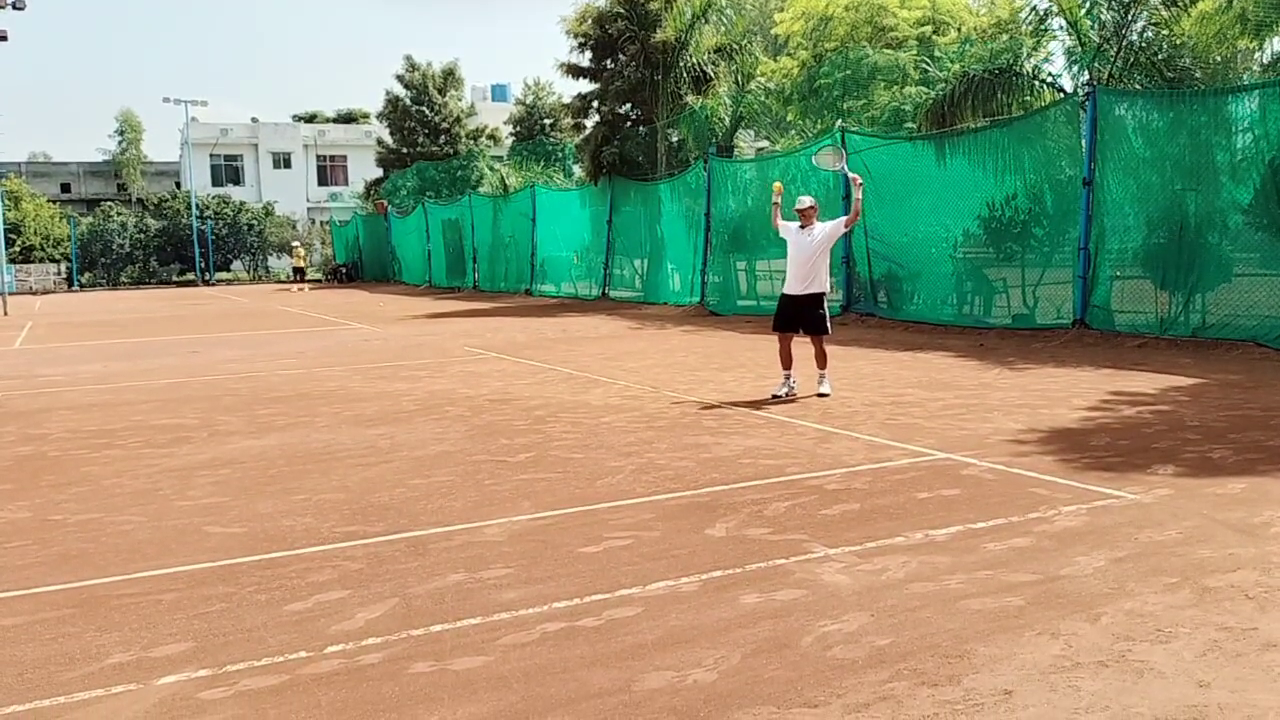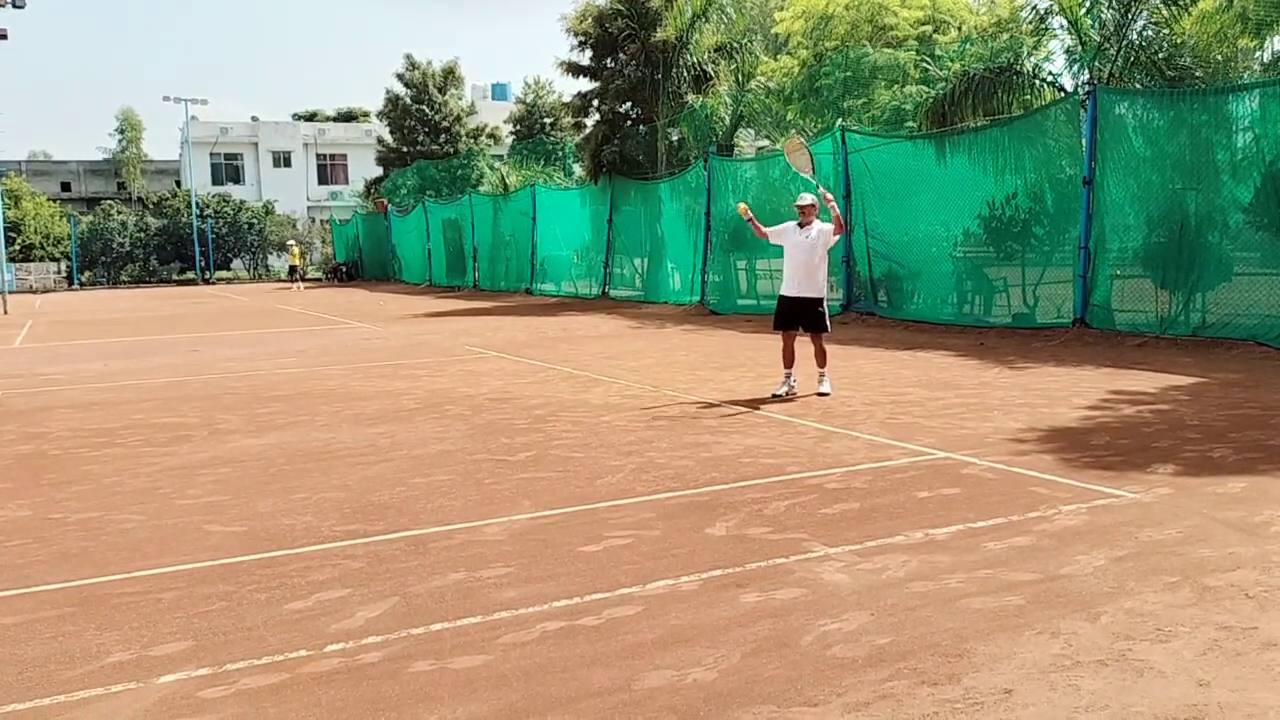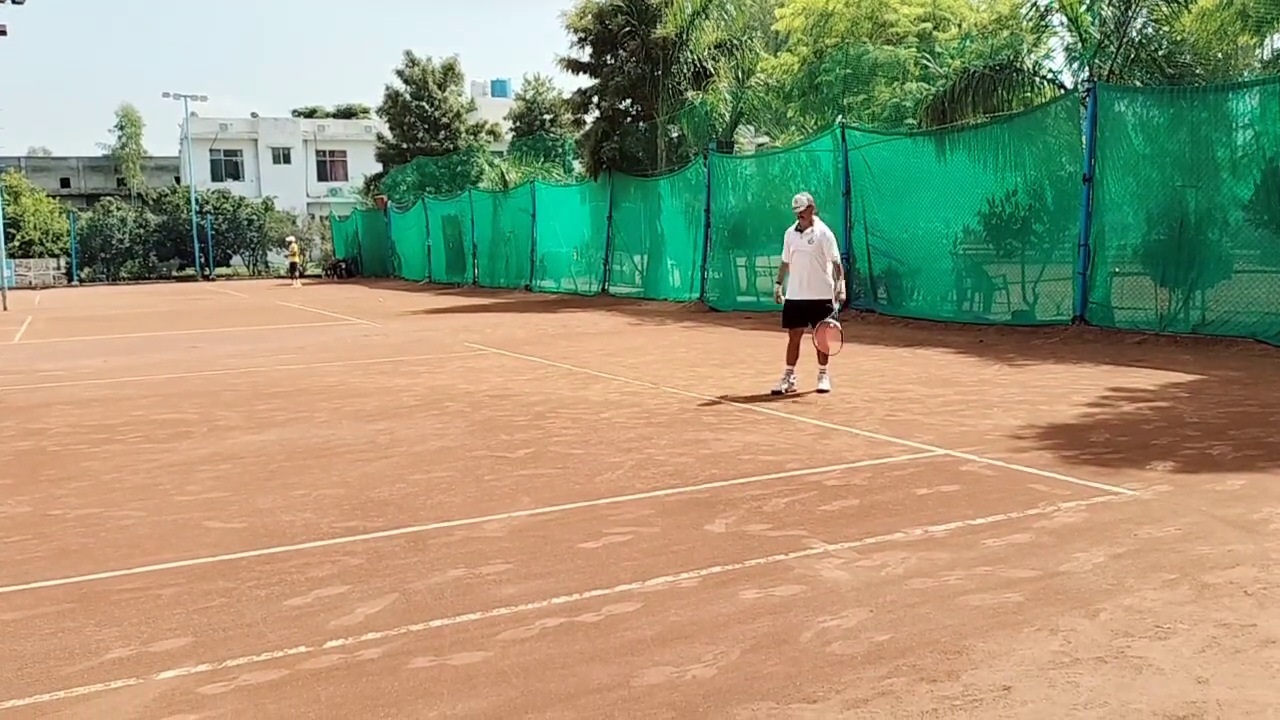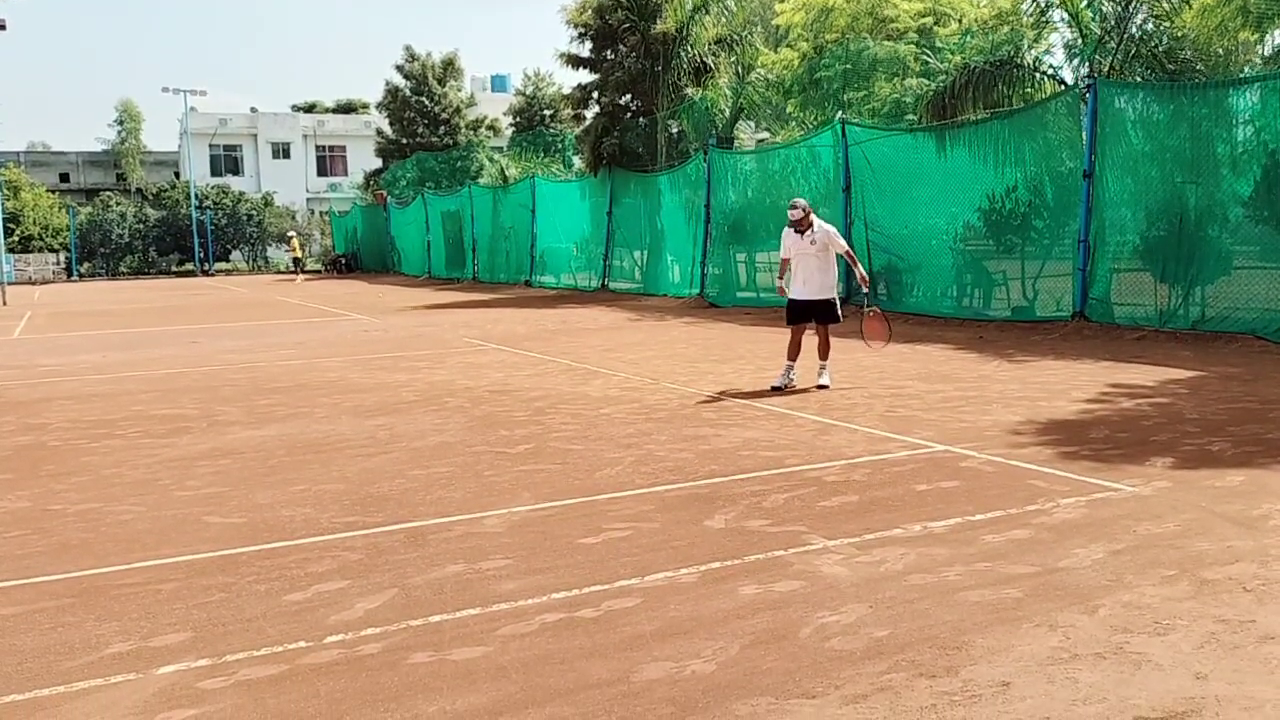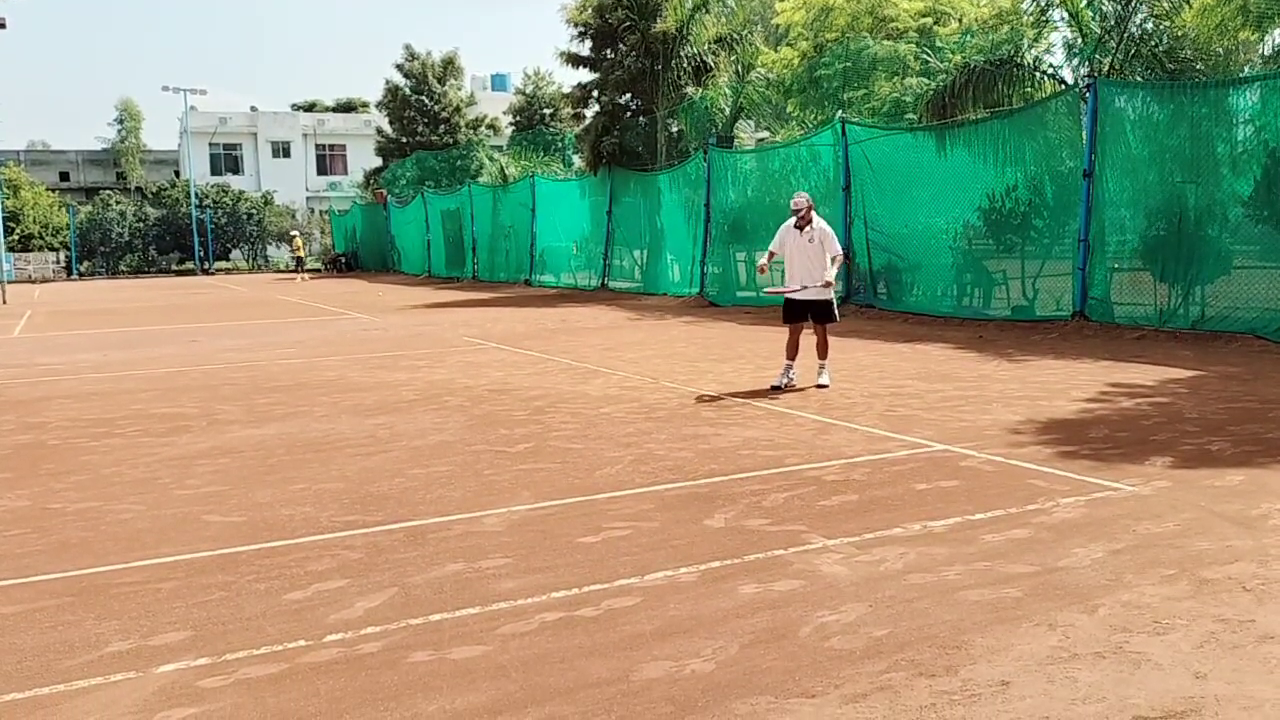
dt=0.4s
person 1, frame 1
left shoulder: (827, 230)
right shoulder: (792, 229)
left elbow: (854, 216)
right elbow: (776, 222)
left wrist: (857, 189)
right wrist: (776, 199)
left hip: (814, 295)
right hip: (789, 294)
left knee: (818, 341)
right knee: (784, 339)
left ankle: (823, 380)
right ankle: (788, 382)
person 1, frame 2
left shoulder: (822, 230)
right shoulder: (789, 229)
left elbow: (840, 228)
right elbow: (762, 233)
left wrist: (832, 205)
right wrist: (749, 216)
left hip: (813, 295)
right hip: (788, 295)
left knee: (817, 339)
right knee: (788, 339)
left ankle: (823, 379)
right ankle: (789, 381)
person 1, frame 3
left shoulder: (823, 232)
right shoulder: (790, 233)
left elbow: (835, 262)
left wrist: (840, 285)
right wrist: (778, 285)
left hip: (820, 295)
right hip: (794, 295)
right knee: (794, 337)
left ankle: (823, 376)
right ankle: (789, 378)
person 1, frame 4
left shoulder: (826, 231)
right shoulder: (788, 232)
left elbow: (845, 251)
right elbow: (785, 258)
left wrist: (858, 270)
right wrist: (780, 280)
left hip: (824, 293)
right hip: (797, 293)
left knee: (823, 333)
right knee: (796, 333)
left ankle: (823, 372)
right ankle: (788, 373)
person 1, frame 5
left shoulder: (823, 229)
right shoulder: (787, 228)
left elbow: (838, 255)
right elbow: (774, 250)
left wrist: (832, 273)
right wrist: (764, 261)
left hip: (820, 292)
right hip: (794, 292)
left knee: (821, 332)
right knee: (794, 332)
left ankle: (823, 371)
right ankle: (788, 373)
